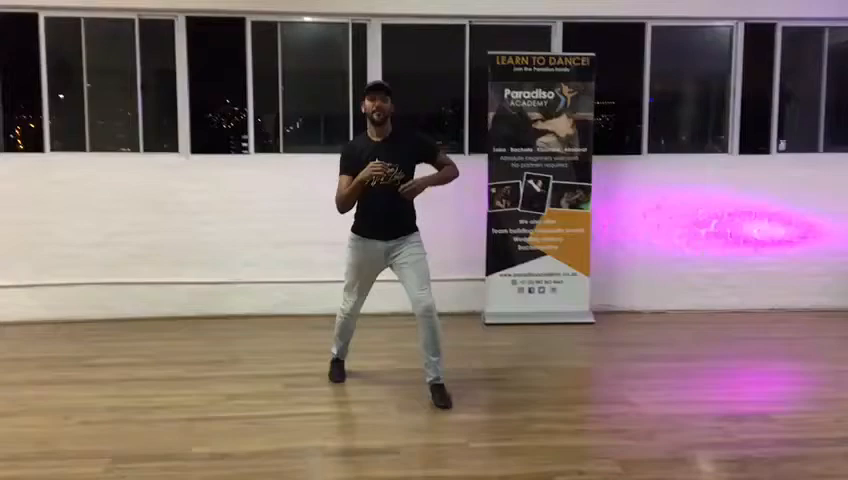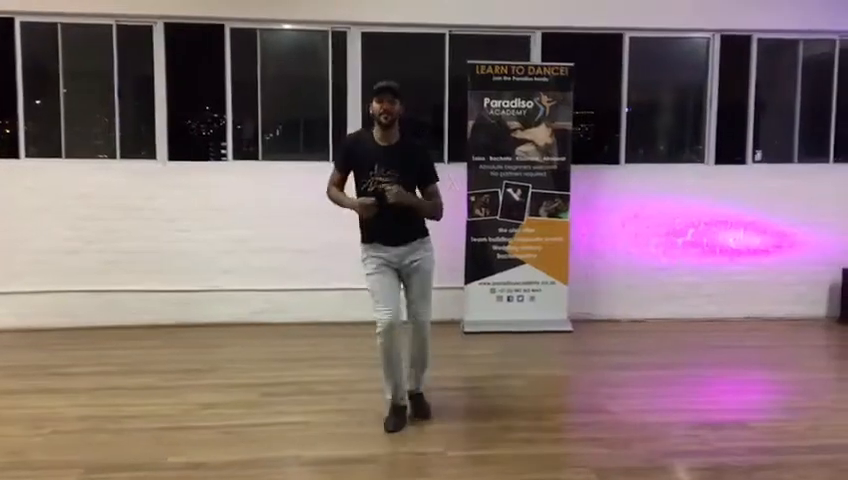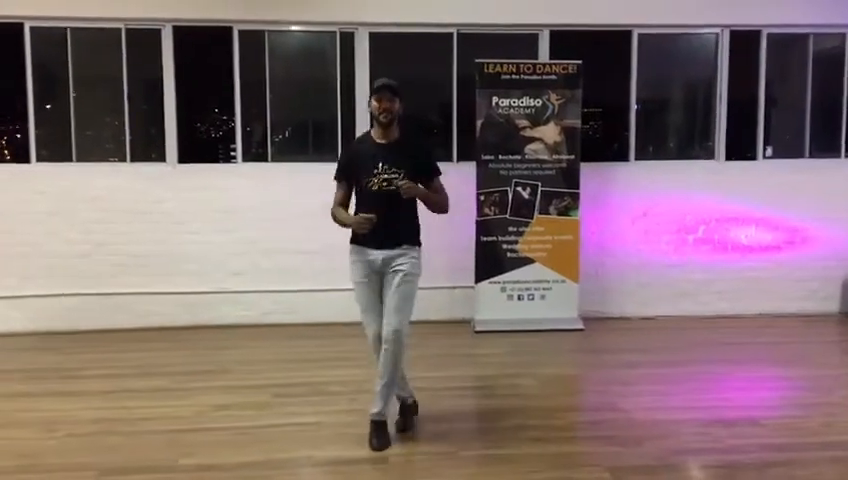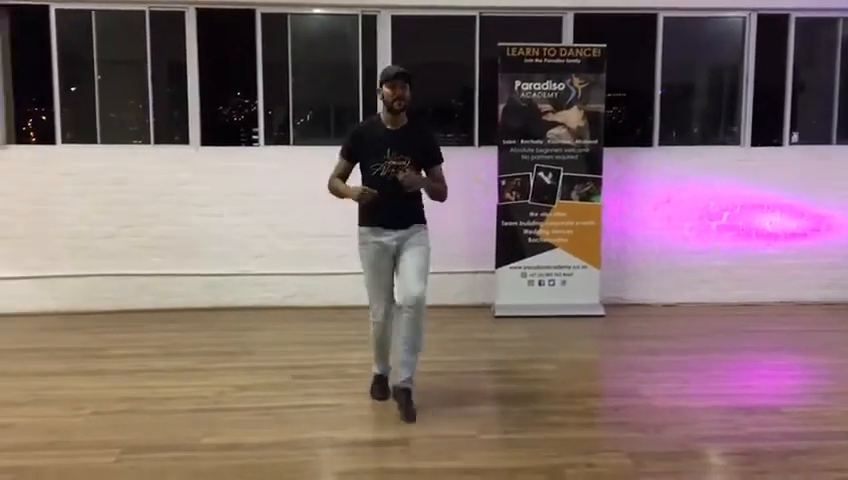
dt=0.5s
person 1, frame 1
left shoulder: (411, 141)
right shoulder: (353, 150)
left elbow: (452, 169)
right elbow: (342, 205)
left wrist: (425, 181)
right wrist: (362, 178)
left hip: (406, 239)
right hip: (365, 240)
left knee: (425, 307)
right knee: (351, 304)
left ankle: (435, 379)
right ankle: (337, 357)
person 1, frame 2
left shoulder: (416, 153)
right shoulder: (354, 145)
left elbow: (437, 211)
right elbow: (333, 187)
left wrist: (409, 199)
right wrist: (353, 203)
left hip: (417, 248)
right hip: (377, 251)
left knee: (421, 323)
right knee: (388, 322)
left ankle: (415, 390)
right ankle: (396, 401)
person 1, frame 3
left shoulder: (418, 150)
right shoulder: (354, 151)
left elbow: (443, 206)
right elbow: (336, 208)
left wrist: (420, 191)
right wrist: (352, 221)
left hip: (405, 253)
right hip: (364, 253)
left knee: (395, 332)
right knee: (376, 334)
left ankle: (379, 415)
right ankle: (406, 400)
person 1, frame 4
left shoulder: (422, 136)
right shoulder: (362, 133)
left elbow: (442, 192)
right elbow: (334, 181)
left wrist: (422, 182)
right wrist: (350, 192)
left hip: (413, 232)
right hip: (374, 233)
left knee: (413, 300)
right knee: (381, 312)
left ankle: (404, 385)
right ankle: (380, 372)
